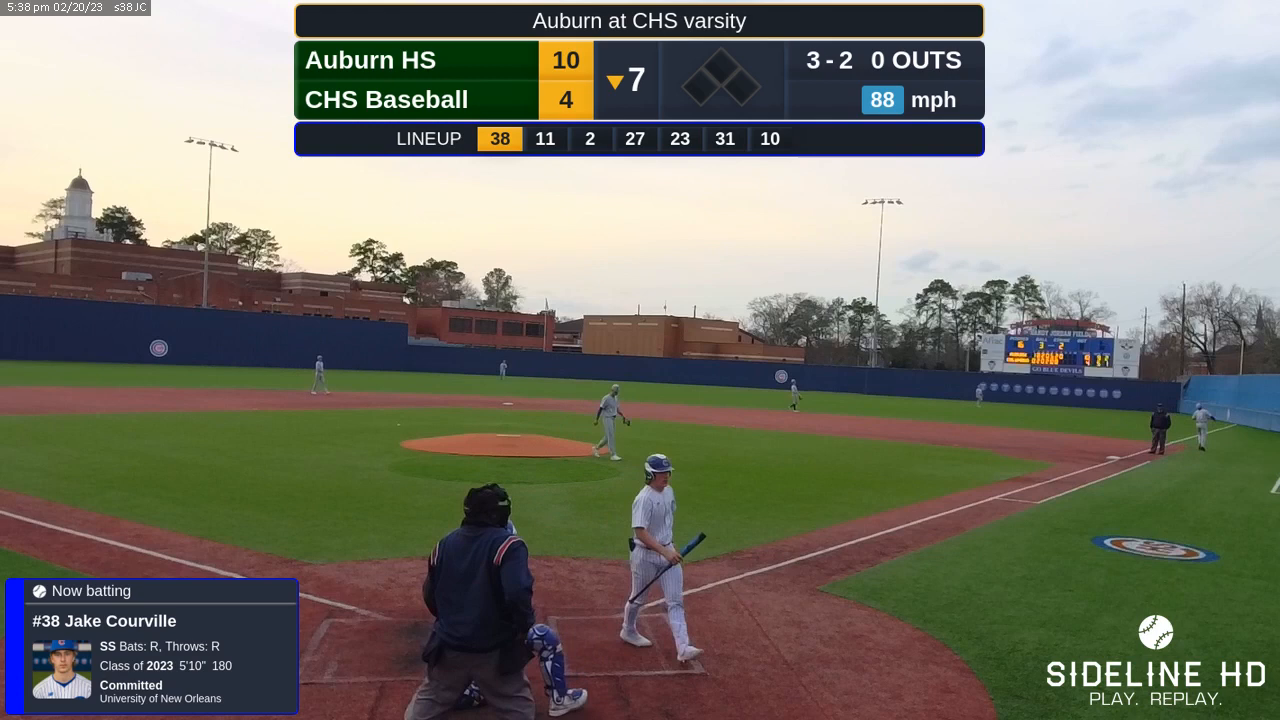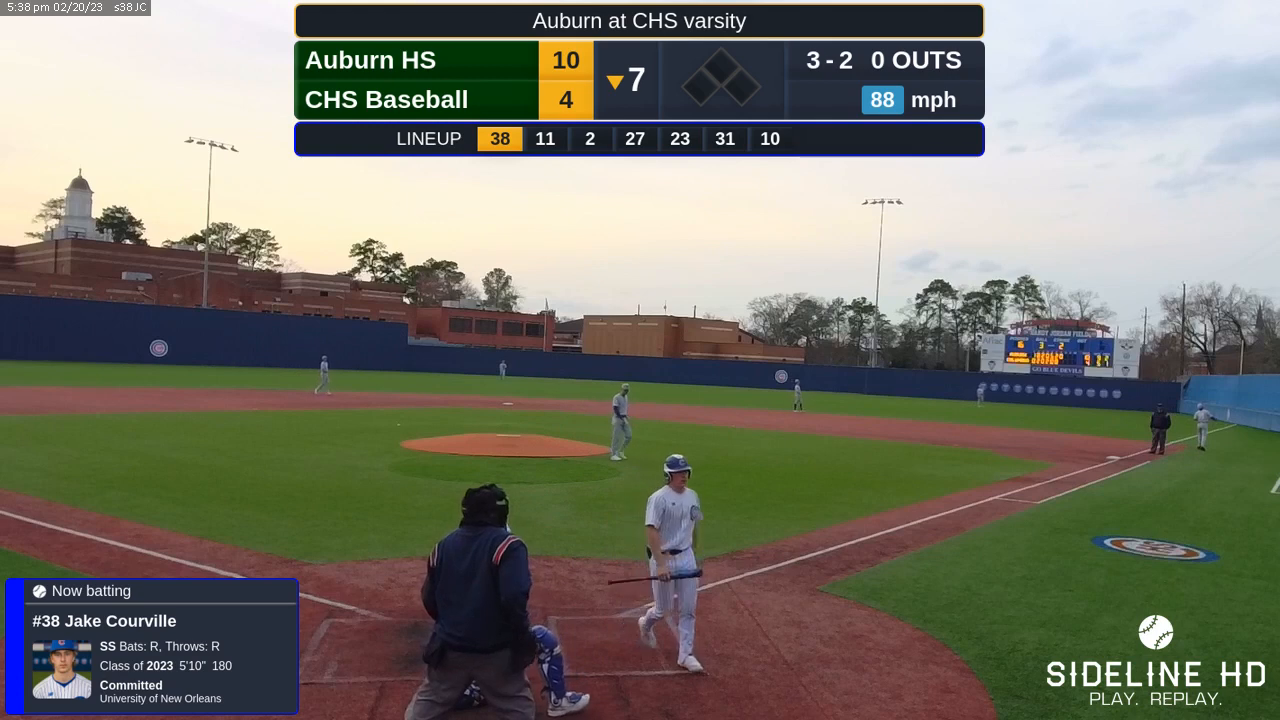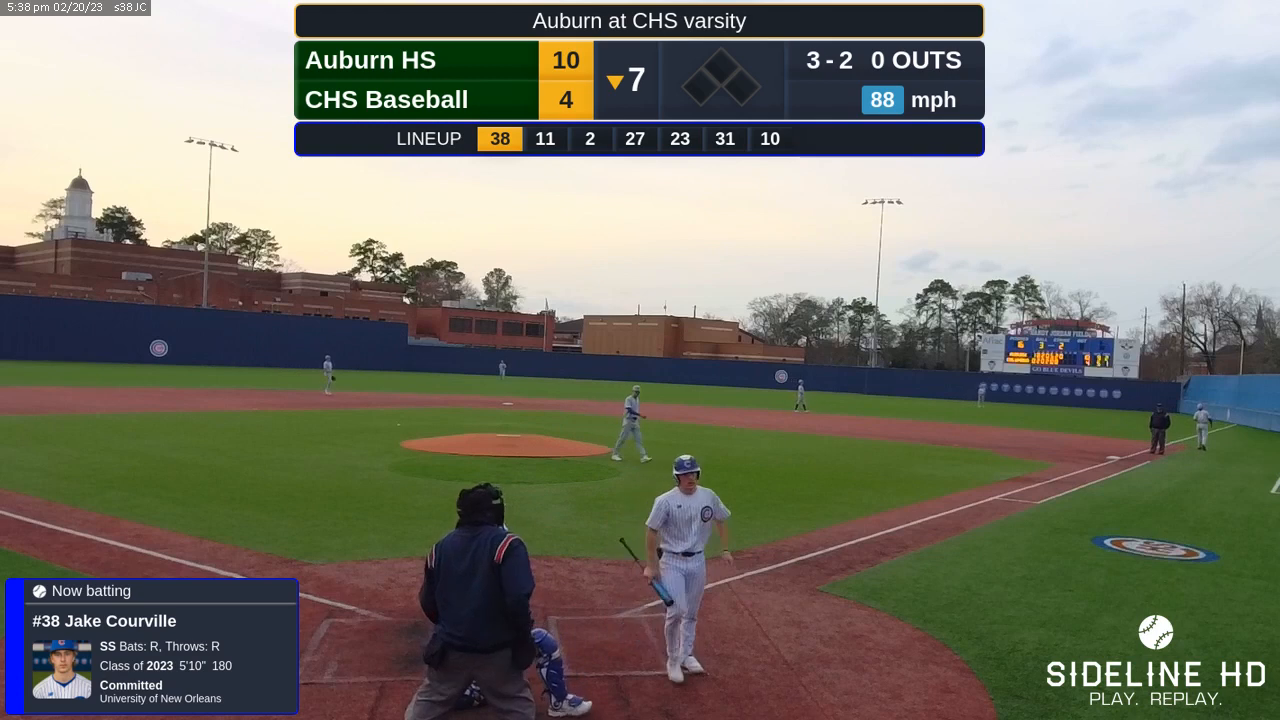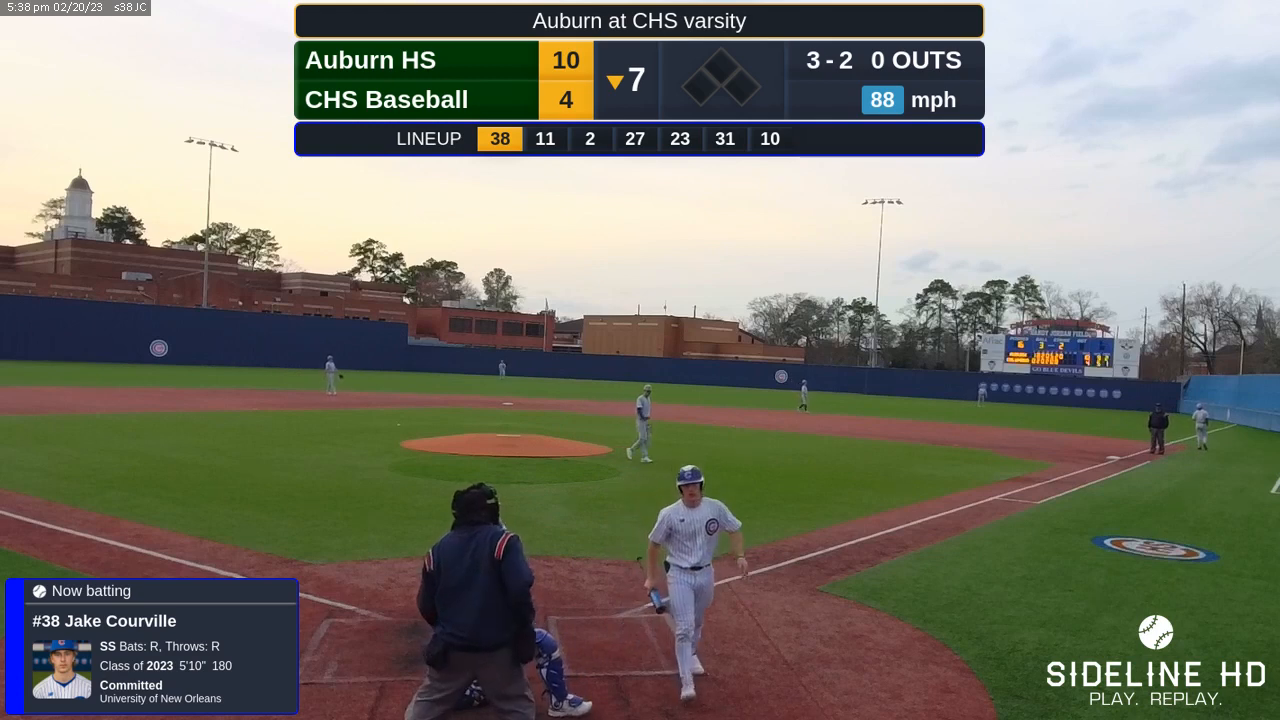
dt=0.2s
person 1, frame 1
left shoulder: (444, 544)
right shoulder: (507, 545)
left elbow: (430, 597)
right elbow: (517, 595)
right wrist: (523, 628)
left hip: (449, 646)
right hip: (494, 649)
person 1, frame 2
left shoulder: (443, 546)
right shoulder: (506, 545)
left elbow: (429, 599)
right elbow: (513, 598)
right wrist: (522, 635)
left hip: (450, 647)
right hip: (495, 649)
person 1, frame 3
left shoulder: (441, 547)
right shoulder: (506, 544)
left elbow: (427, 602)
right elbow: (517, 598)
right wrist: (524, 634)
left hip: (450, 647)
right hip: (496, 648)
person 1, frame 4
left shoulder: (438, 549)
right shoulder: (503, 540)
left elbow: (426, 606)
right elbow: (520, 590)
right wrist: (525, 625)
left hip: (451, 648)
right hip: (498, 647)
person 2, frame 1
left shoulder: (669, 492)
right shoulder: (644, 499)
right elbow: (641, 532)
right wrist: (665, 552)
left hip: (668, 551)
right hip: (646, 553)
left knee: (676, 600)
right knee: (638, 597)
left ankle: (683, 646)
right ankle: (628, 631)
person 2, frame 2
left shoulder: (692, 496)
right shoulder: (659, 499)
right elbow: (651, 532)
left wrist: (693, 552)
right wrist: (660, 564)
left hip: (686, 557)
right hip: (662, 559)
left knee: (688, 609)
right knee: (663, 610)
left ankle: (686, 654)
right ankle: (646, 623)
person 2, frame 3
left shoulder: (708, 496)
right shoulder: (665, 500)
left elbow: (721, 519)
right elbow: (652, 531)
left wrist: (725, 548)
right wrist: (650, 565)
left hip: (697, 561)
right hip: (672, 562)
left knee: (691, 613)
right knee: (676, 612)
left ankle: (686, 655)
right ankle: (673, 659)
person 2, frame 4
left shoulder: (715, 507)
right shoulder: (669, 514)
left elbow: (734, 530)
right elbow: (654, 544)
left wrist: (740, 557)
right wrist: (651, 577)
left hip: (705, 574)
right hip: (679, 576)
left knee: (696, 623)
right knee: (684, 629)
left ankle: (690, 654)
right ankle: (686, 683)
